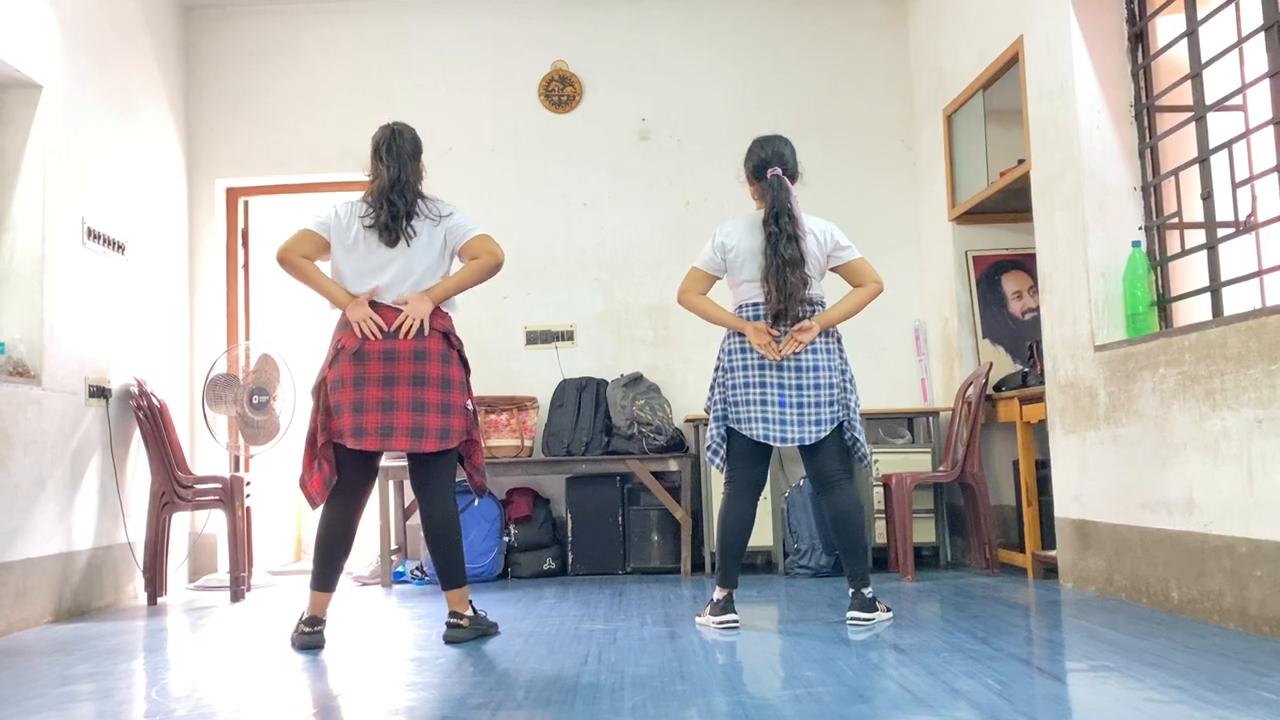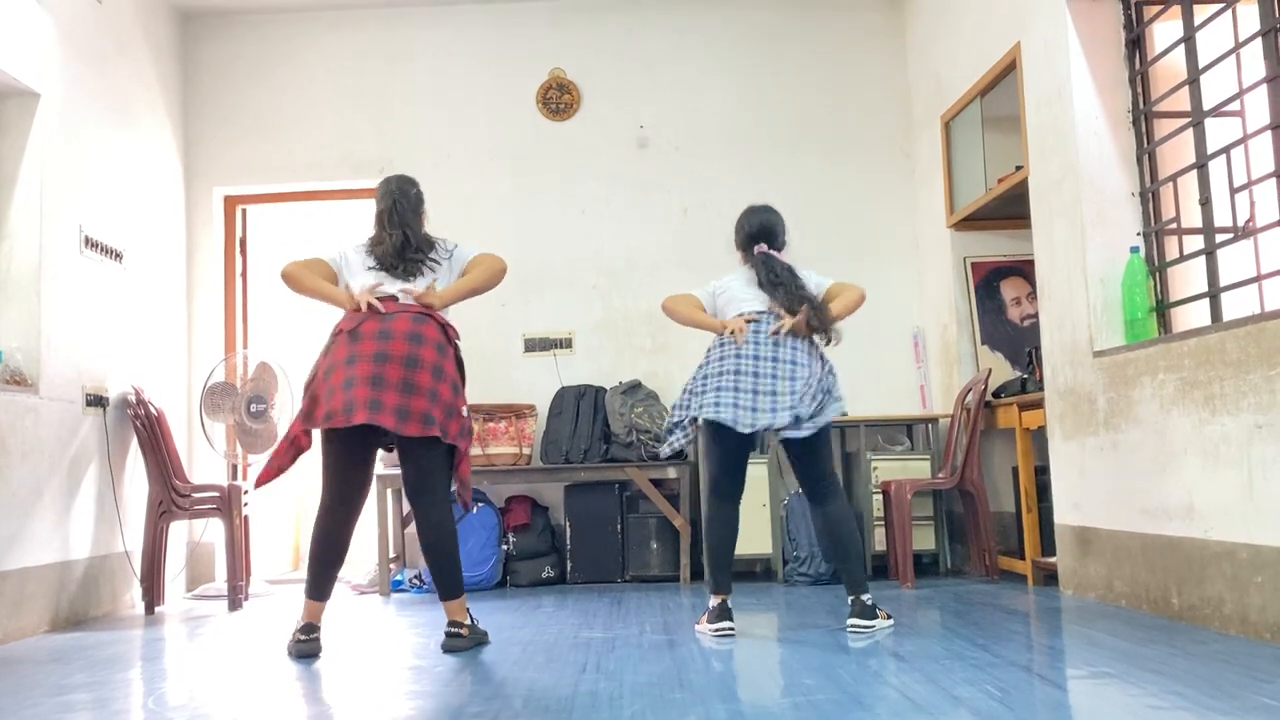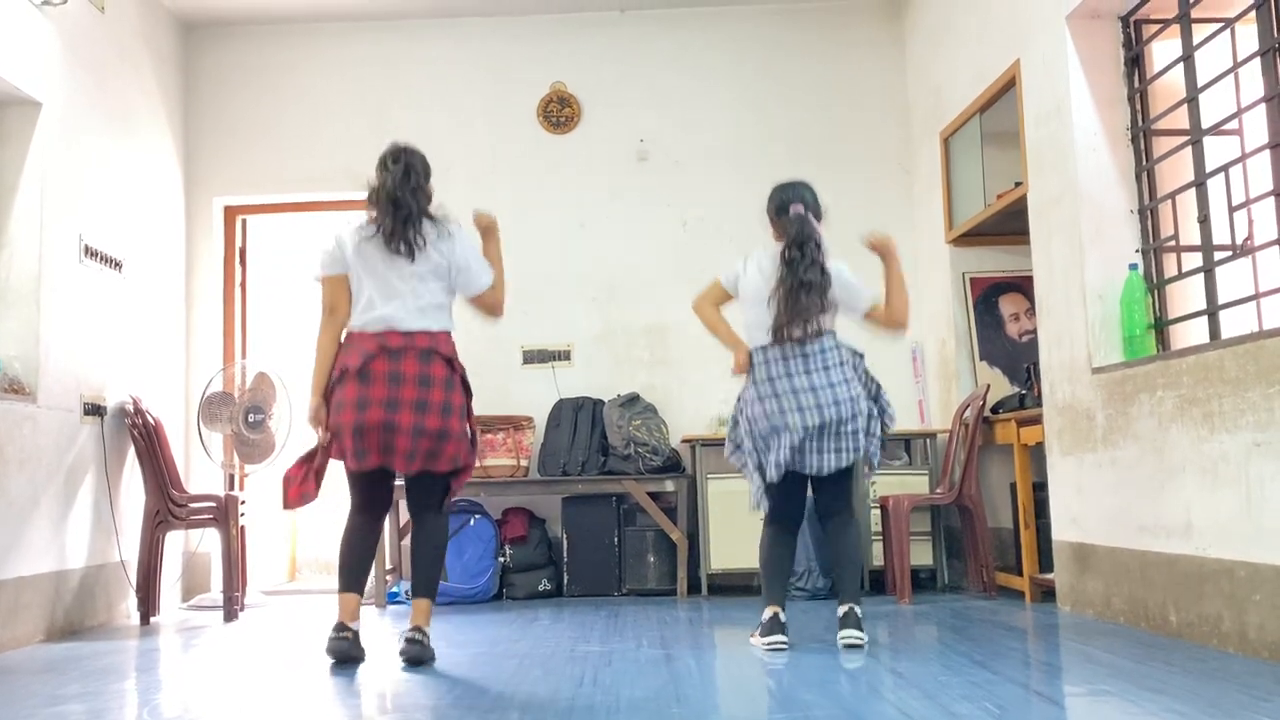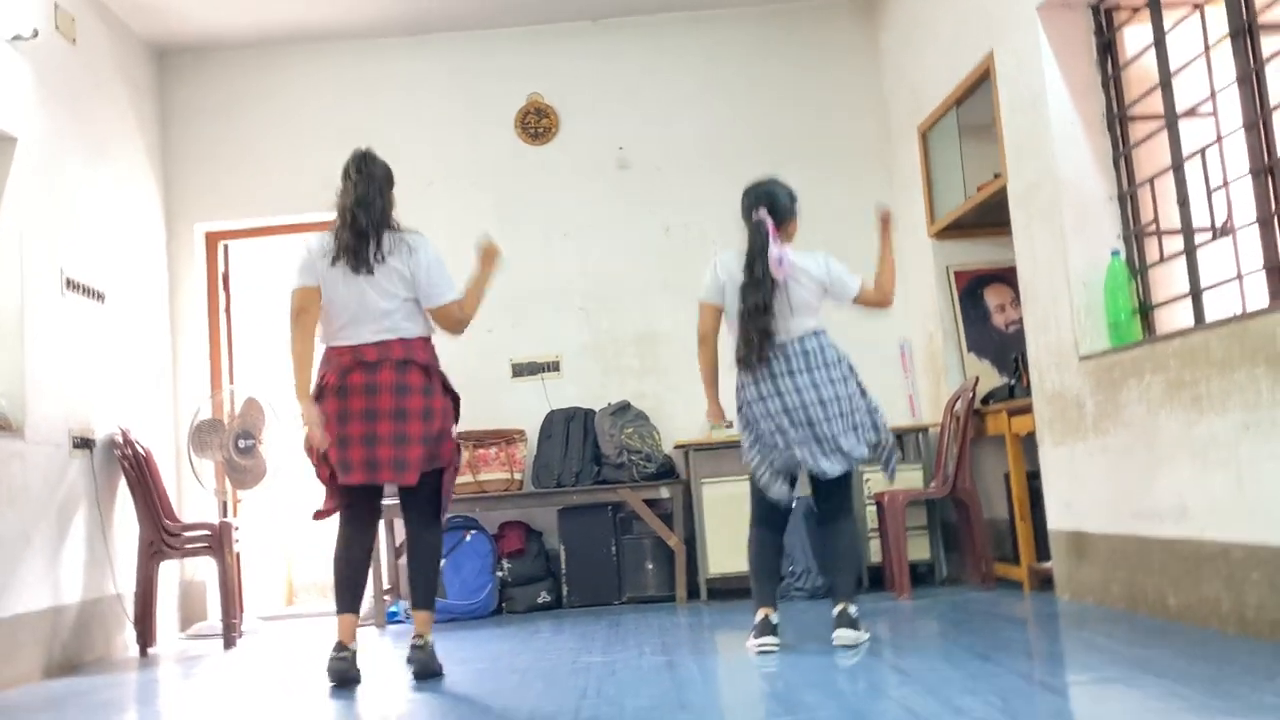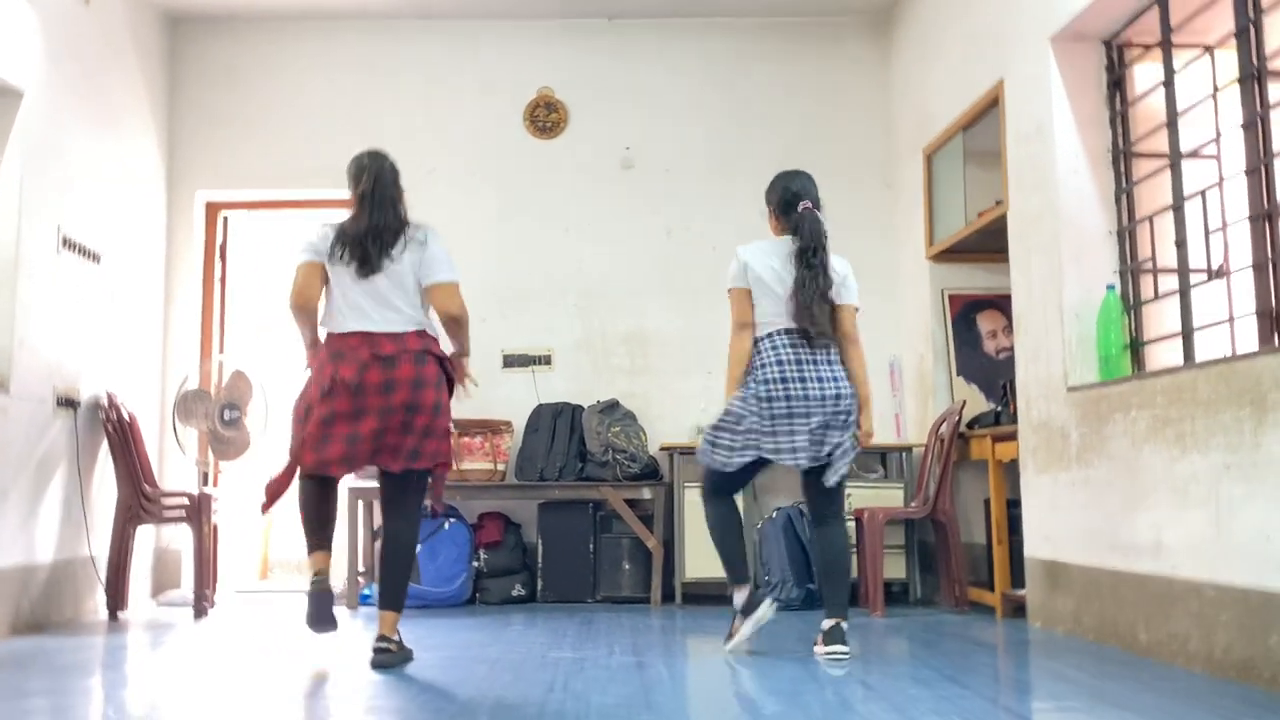
dt=1s
person 1, frame 1
left shoulder: (343, 216)
right shoulder: (443, 217)
left elbow: (288, 254)
right elbow: (492, 256)
left wrist: (346, 300)
right wrist: (432, 296)
left hip: (361, 353)
right hip: (425, 355)
left knee: (345, 491)
right knee: (435, 491)
left ankle: (313, 618)
right ankle: (460, 613)
person 1, frame 2
left shoulder: (352, 257)
right shoulder: (444, 253)
left elbow: (292, 271)
right elbow: (495, 266)
left wrist: (346, 299)
right wrist: (440, 299)
left hip: (355, 350)
right hip: (421, 349)
left knee: (340, 498)
right knee: (430, 496)
left ankle: (308, 626)
right ankle: (458, 621)
person 1, frame 3
left shoulder: (347, 241)
right shoulder: (448, 237)
left elbow: (332, 320)
right elbow: (492, 304)
left wrist: (319, 394)
right wrist: (491, 238)
left hip: (362, 372)
right hip: (428, 374)
left knee: (367, 505)
right knee: (428, 507)
left ankle: (347, 624)
right ankle: (418, 627)
person 1, frame 4
left shoulder: (317, 251)
right shoulder: (413, 248)
left elbow: (302, 322)
right elbow: (454, 322)
left wrist: (305, 397)
right wrist: (484, 272)
left hip: (345, 389)
right hip: (407, 383)
left knee: (357, 520)
right knee: (422, 516)
left ankle: (345, 643)
right ankle: (421, 636)
person 1, frame 5
left shoulder: (328, 239)
right shoulder: (422, 241)
left elbow: (302, 298)
right elbow: (453, 310)
left wrist: (313, 344)
right wrist: (460, 357)
left hip: (347, 371)
right hip: (414, 372)
left knee: (315, 467)
right knee: (402, 507)
left ankle: (320, 579)
right ankle: (387, 636)
person 2, frame 1
left shoulder: (730, 234)
right shoulder: (821, 231)
left elbow: (688, 294)
right elbow: (872, 284)
left wrist: (746, 327)
right wrist: (818, 325)
left hip: (749, 364)
right hip: (815, 361)
left knee: (742, 486)
right knee: (836, 482)
left ankle: (723, 598)
right ankle: (862, 595)
person 2, frame 2
left shoulder: (723, 285)
right shoulder: (802, 279)
left elbow: (672, 305)
right elbow: (854, 293)
left wrist: (721, 325)
right wrist: (815, 321)
left hip: (732, 368)
right hip: (796, 365)
left knee: (723, 495)
right knee: (825, 491)
left ankle: (719, 606)
right ankle: (861, 603)
person 2, frame 3
left shoulder: (752, 263)
right shoulder: (834, 273)
left elbow: (703, 304)
right elbow: (896, 320)
left wrist: (738, 345)
right wrist: (890, 257)
left hip: (770, 396)
right hip: (830, 391)
left knee: (782, 514)
right knee: (837, 512)
left ankle: (773, 617)
right ankle: (849, 612)
person 2, frame 4
left shoulder: (726, 268)
right shoulder: (815, 265)
left elbow: (705, 337)
right elbow: (882, 297)
left wrist: (713, 399)
right wrist: (886, 238)
left hip: (765, 396)
right hip: (823, 386)
left knee: (768, 515)
right knee: (836, 510)
left ankle: (765, 618)
right ankle: (845, 611)
person 2, frame 5
left shoulder: (749, 256)
right shoulder: (831, 262)
left elbow: (743, 329)
right elbow: (848, 339)
left wrist: (732, 399)
right wrist: (862, 409)
left hip: (772, 382)
right hip: (830, 387)
left knee: (716, 488)
right knee: (826, 514)
left ankle: (745, 596)
right ankle: (834, 627)
